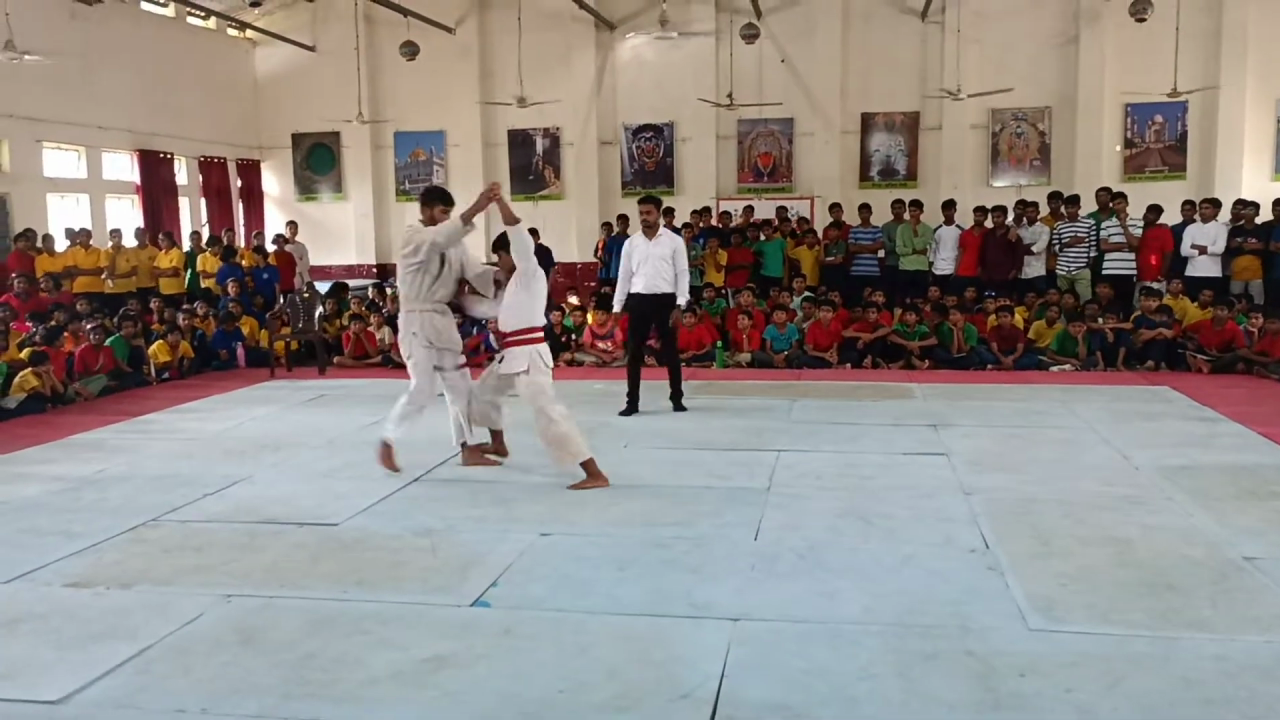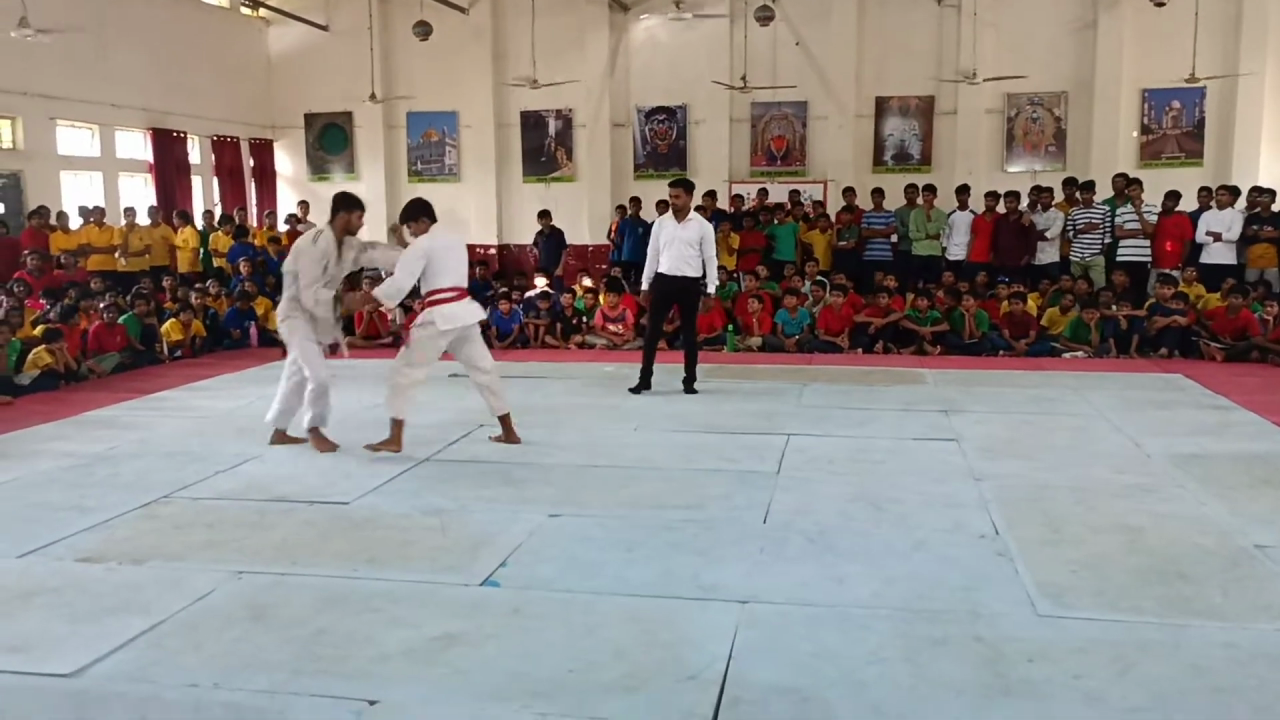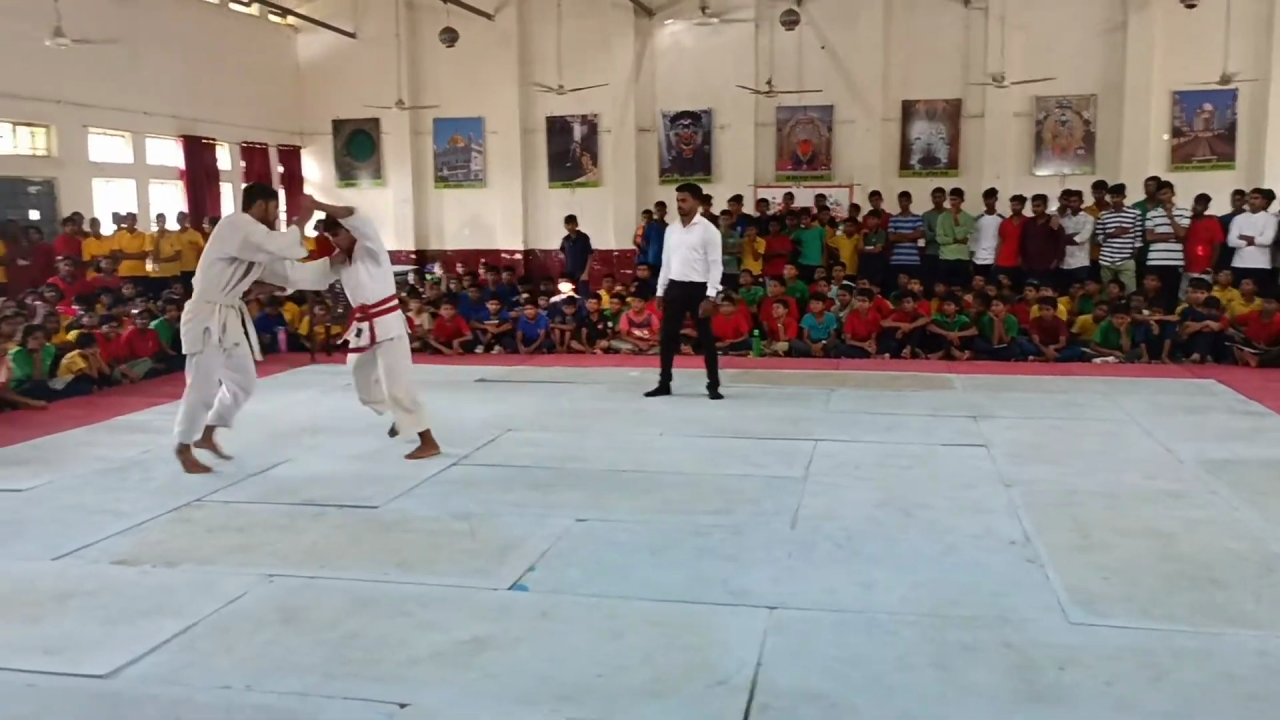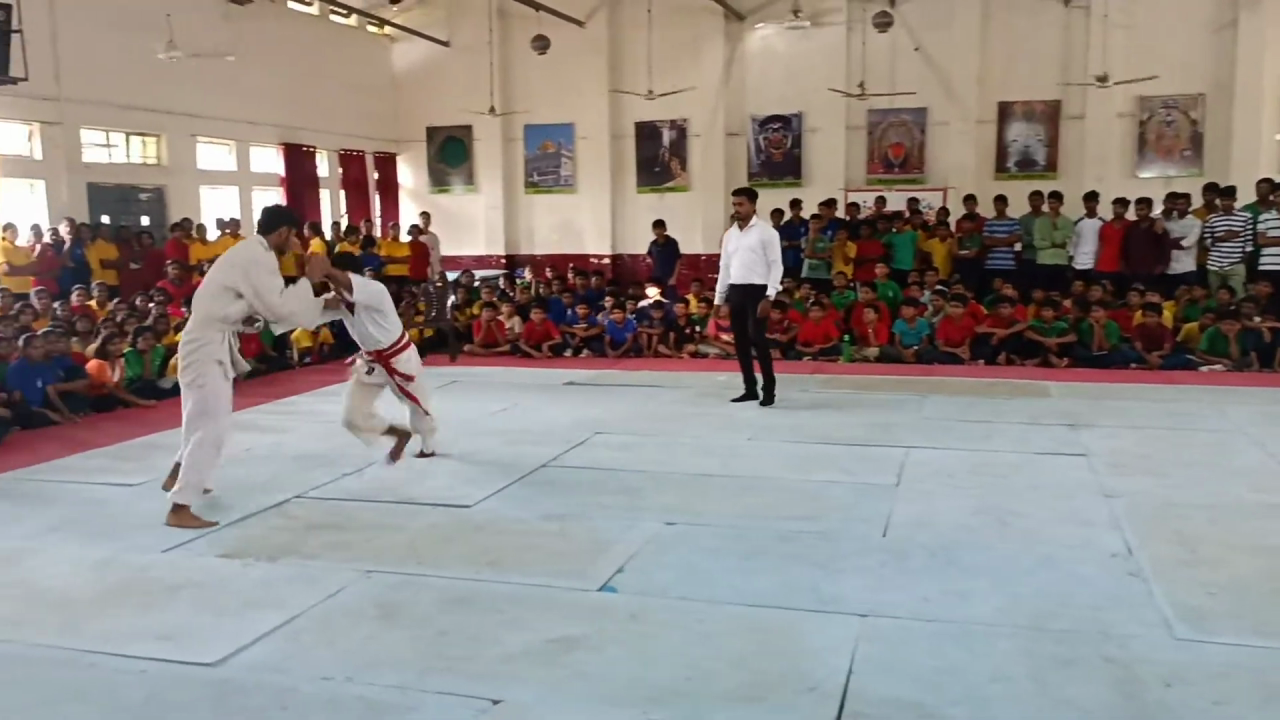
dt=0.5s
person 1, frame 1
left shoulder: (451, 243)
right shoulder: (414, 238)
left elbow: (477, 273)
right elbow: (444, 235)
right wrist: (477, 207)
left hip: (442, 320)
right hip: (416, 322)
left knee: (460, 386)
right knee: (423, 389)
left ankle: (468, 451)
right ankle: (387, 444)
person 1, frame 2
left shoulder: (350, 244)
right shoulder: (312, 246)
left elbow: (381, 255)
right elbow: (308, 294)
right wrist: (340, 312)
left hip: (321, 315)
right hip: (297, 315)
left knee: (298, 377)
right knee: (320, 377)
left ankle: (279, 432)
right ankle: (315, 430)
person 1, frame 3
left shoulder: (253, 235)
right shoulder: (236, 226)
left elbow: (282, 270)
right elbow: (282, 248)
right wrist: (300, 223)
left hip: (227, 317)
right hip: (206, 317)
left knee: (243, 383)
right knee: (202, 389)
left ankle: (207, 434)
right ankle: (185, 448)
person 1, frame 4
left shoulder: (249, 252)
right shoulder: (258, 258)
left elbow: (275, 300)
right elbow: (280, 307)
right wrist: (311, 280)
left hip: (204, 339)
right hip: (208, 344)
left knee: (200, 422)
right knee: (210, 431)
left ankle: (179, 474)
right ankle: (179, 508)
person 2, frame 1
left shoulder: (531, 273)
right shoulder: (524, 279)
left elbow: (523, 242)
left wrist: (500, 202)
left hip: (528, 356)
right hip: (515, 354)
left knee: (548, 414)
right knee: (483, 392)
left ankle: (595, 474)
right ankle: (498, 445)
person 2, frame 2
left shoulder: (422, 245)
right shoulder: (456, 242)
left elbow: (401, 281)
right wrist: (403, 241)
left hip: (439, 316)
right hip: (464, 312)
left knee: (404, 372)
right knee: (483, 370)
left ankle: (395, 438)
right ankle: (509, 431)
person 2, frame 3
left shoulder: (369, 246)
right shoulder: (339, 260)
left elbow: (356, 220)
right elbow: (310, 273)
left wrist: (319, 205)
left hip: (385, 325)
right hip: (365, 328)
left knee: (396, 387)
right knee: (365, 387)
left ankle: (429, 443)
right ankle: (401, 418)
person 2, frame 4
left shoulder: (375, 291)
right shoulder: (339, 300)
left elbow: (353, 285)
left hip: (400, 359)
right hip: (370, 364)
left knee: (417, 412)
right knee: (354, 417)
left ankle: (427, 447)
right ankle: (398, 434)
person 3, frame 1
left shoulder: (674, 241)
right shoulder: (631, 243)
left elbow: (682, 274)
right elbow: (624, 276)
left wrist: (679, 305)
right wrist: (618, 307)
left hip: (665, 300)
right hip: (639, 300)
left knee: (670, 351)
right knee: (634, 352)
left ankle: (676, 398)
right ankle: (632, 402)
person 3, frame 2
left shoulder: (703, 226)
right shoulder: (661, 223)
left elbow: (710, 259)
right elbow: (652, 255)
left wrist: (710, 291)
right wrist: (645, 285)
left hip: (689, 283)
right hip: (663, 280)
left knee: (689, 333)
right knee: (653, 329)
left ankle: (689, 381)
right ankle: (645, 378)
person 3, frame 3
left shoulder: (708, 230)
right shoulder: (671, 229)
left elbow: (715, 265)
left wrist: (710, 296)
right wrist: (660, 291)
left hip: (697, 288)
right hip: (675, 287)
left knee: (705, 338)
right knee: (667, 335)
left ankle: (713, 385)
right ankle: (664, 384)
person 3, frame 4
left shoulder: (766, 231)
right shoulder: (729, 234)
left elbow: (776, 265)
right elbow: (724, 268)
left wrist: (769, 297)
right wrist: (718, 298)
left hip: (757, 291)
right hip: (736, 292)
left knee: (757, 339)
right knee: (740, 343)
left ankle: (768, 387)
right ankle: (750, 389)
